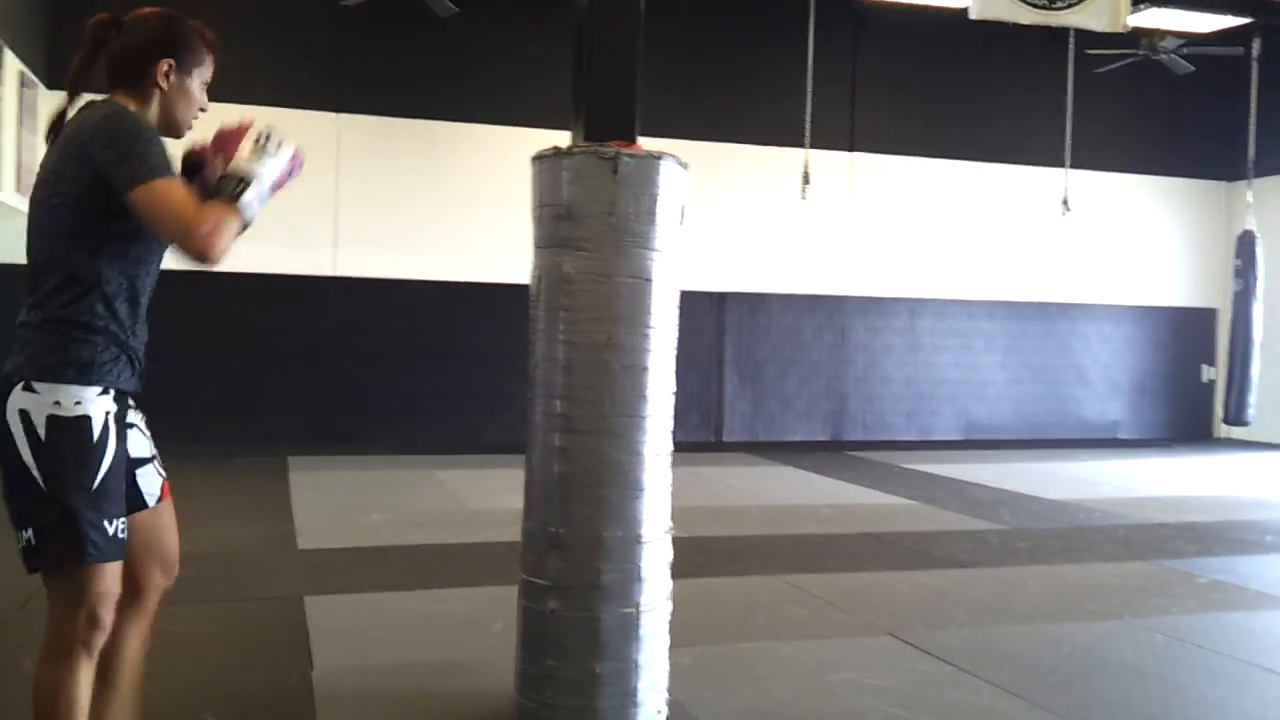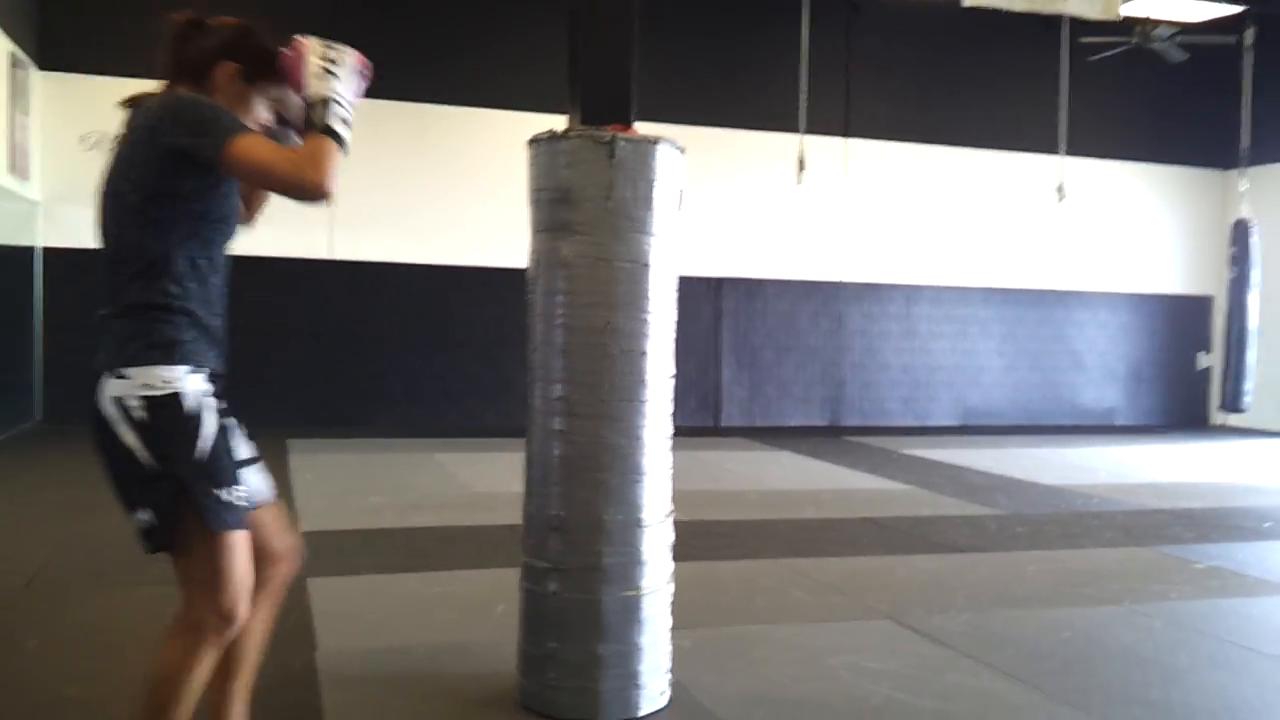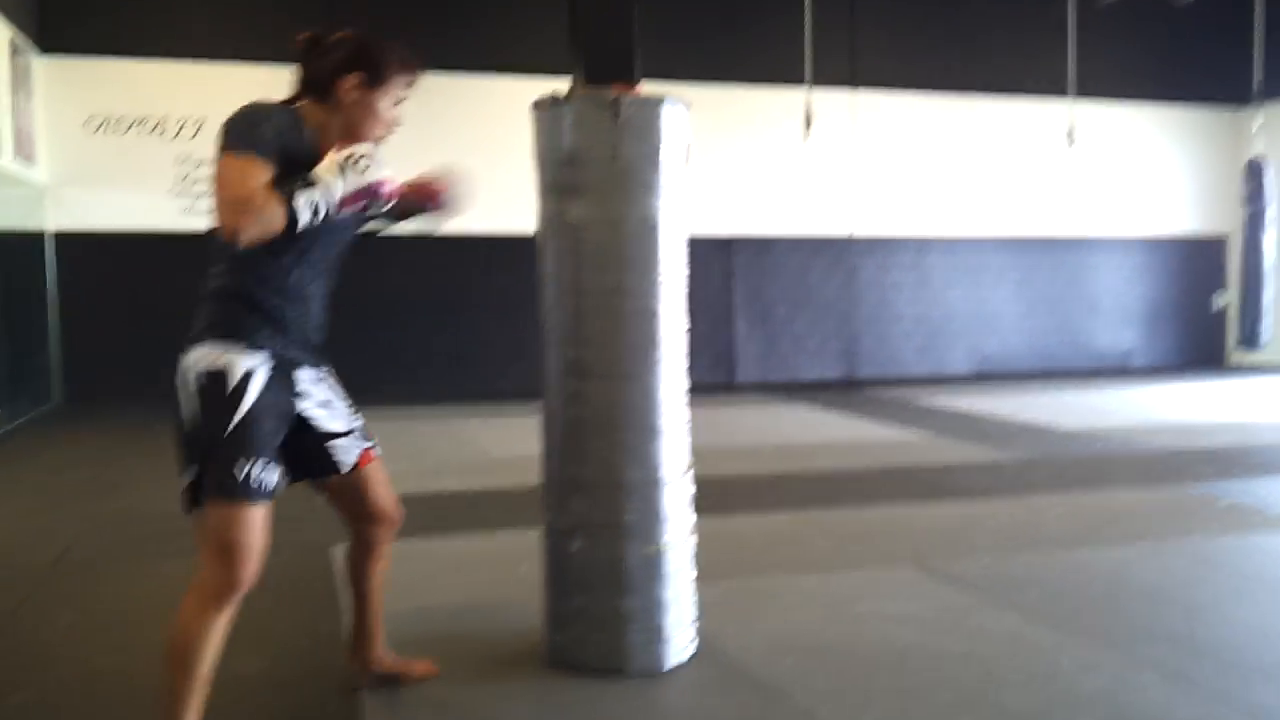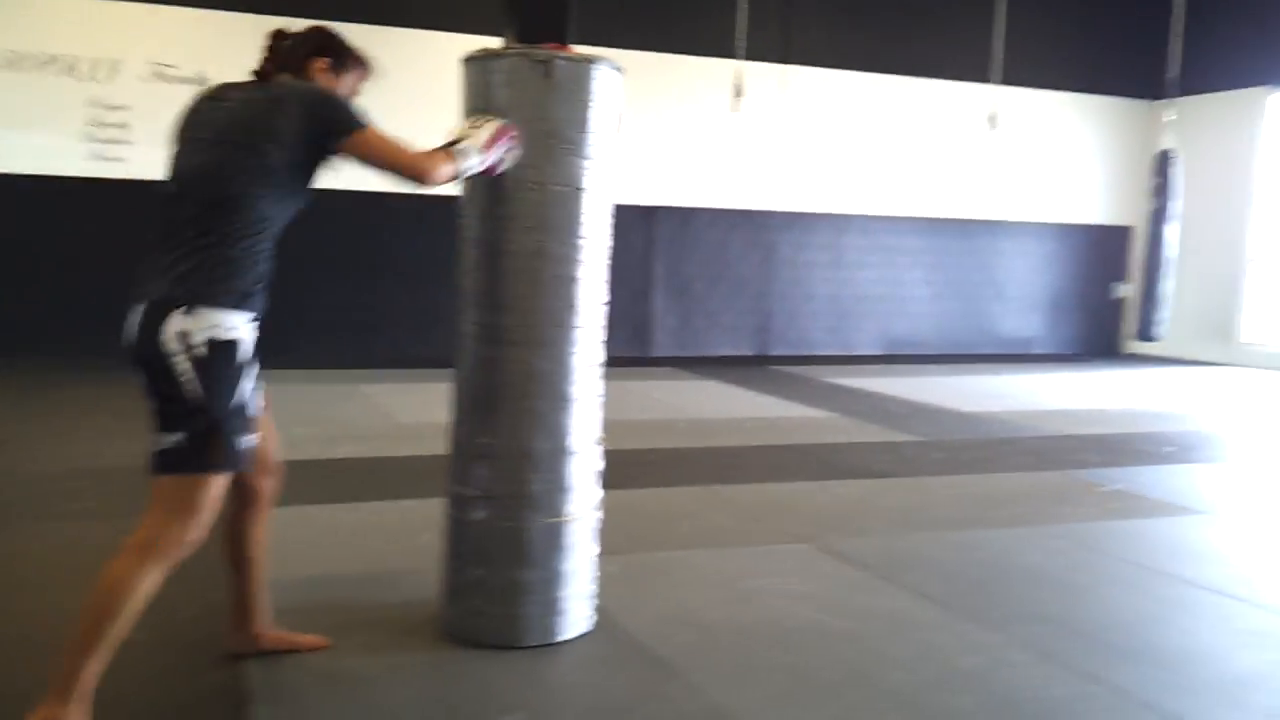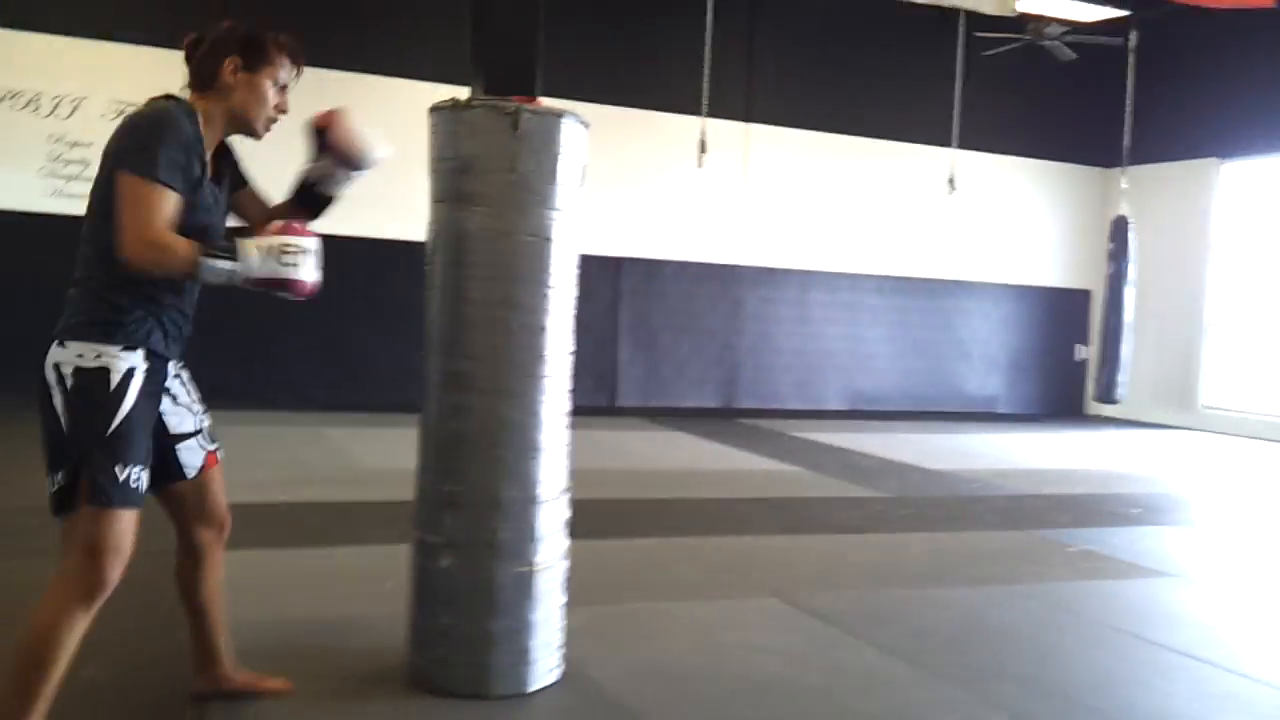
dt=0.3s
person 1, frame 1
left shoulder: (98, 135)
right shoulder: (116, 130)
left elbow: (160, 226)
right elbow: (207, 242)
left wrist: (209, 178)
right wrist: (252, 177)
left hip: (100, 394)
right hip: (68, 399)
left knee: (156, 565)
right knee: (83, 623)
person 1, frame 2
left shoulder: (167, 133)
right shoulder: (182, 113)
left elbow: (243, 205)
right elbow: (314, 180)
left wrist: (295, 112)
right wrist: (333, 100)
left hip: (181, 383)
right hip: (158, 384)
left knee: (275, 559)
right knee: (221, 603)
person 1, frame 3
left shoulder: (322, 147)
right shoulder: (264, 125)
left elbow: (365, 201)
right elbow: (237, 222)
left wrist: (404, 198)
right wrist: (335, 186)
left hip: (298, 369)
right hip: (234, 365)
left knee: (380, 514)
right knee: (230, 572)
left ankle: (370, 652)
person 1, frame 4
left shoulder: (217, 106)
right shoulder: (312, 105)
right elbow: (420, 169)
right wrist: (474, 150)
left hip: (168, 316)
right hip: (208, 324)
left knee: (259, 477)
right knee: (172, 533)
left ankle: (250, 627)
person 1, frame 5
left shoulder: (214, 152)
right shoulder: (162, 126)
left elbow: (271, 224)
right elbow: (144, 250)
left wrist: (327, 178)
right wrist: (253, 264)
left hip: (156, 362)
right hip: (102, 363)
left knee: (208, 521)
right knee: (95, 573)
